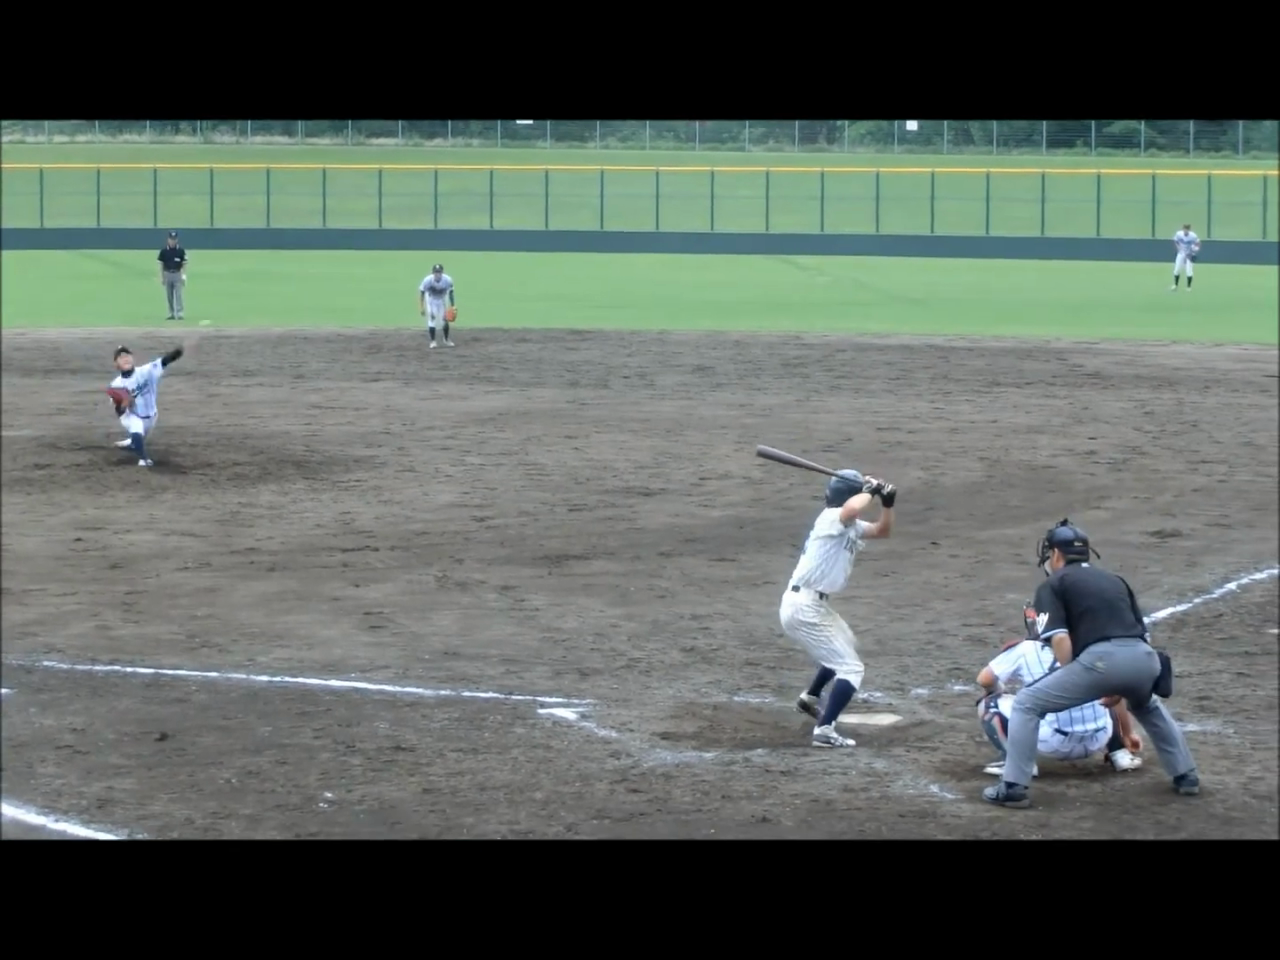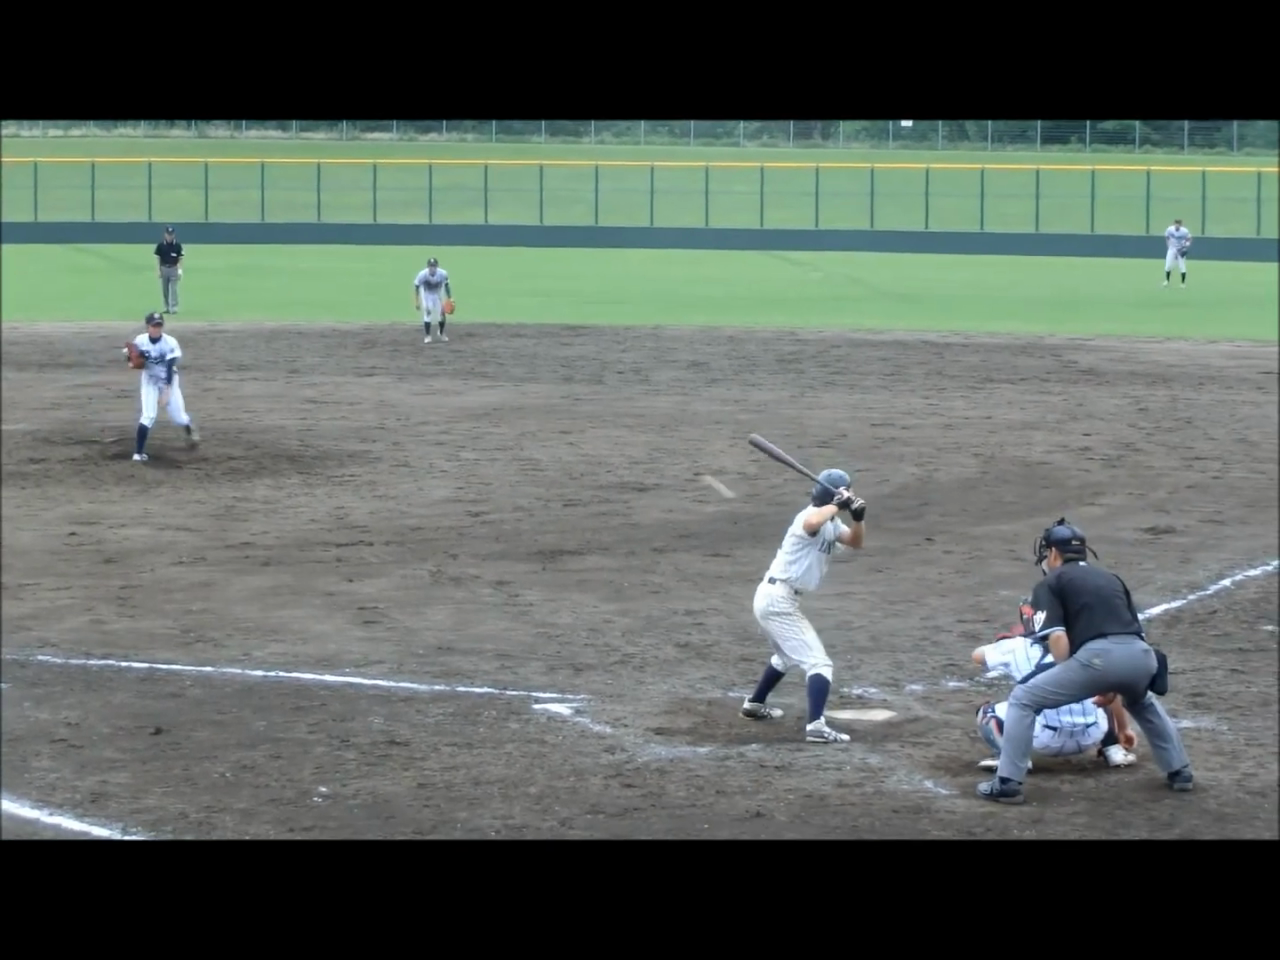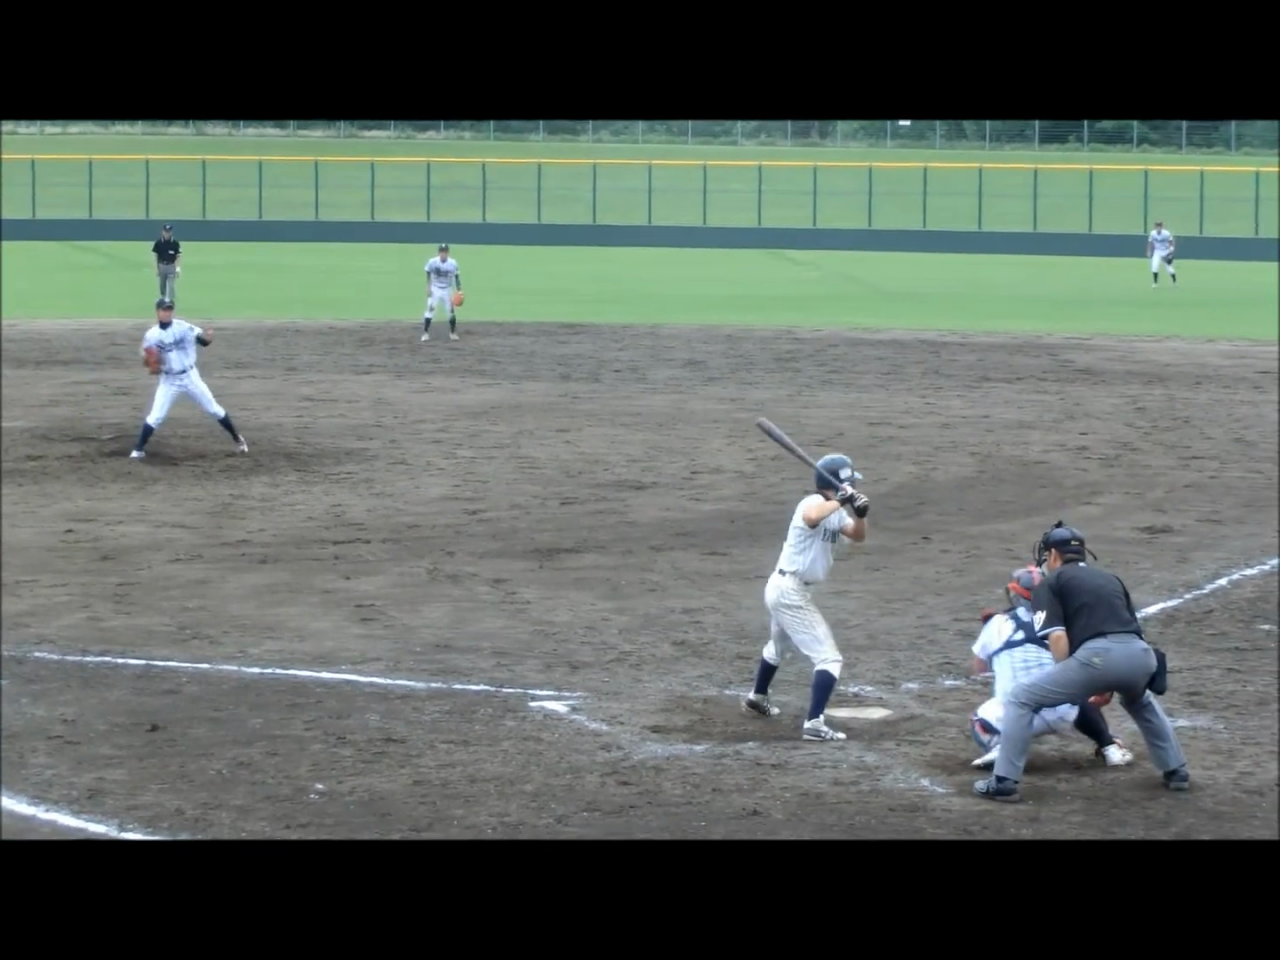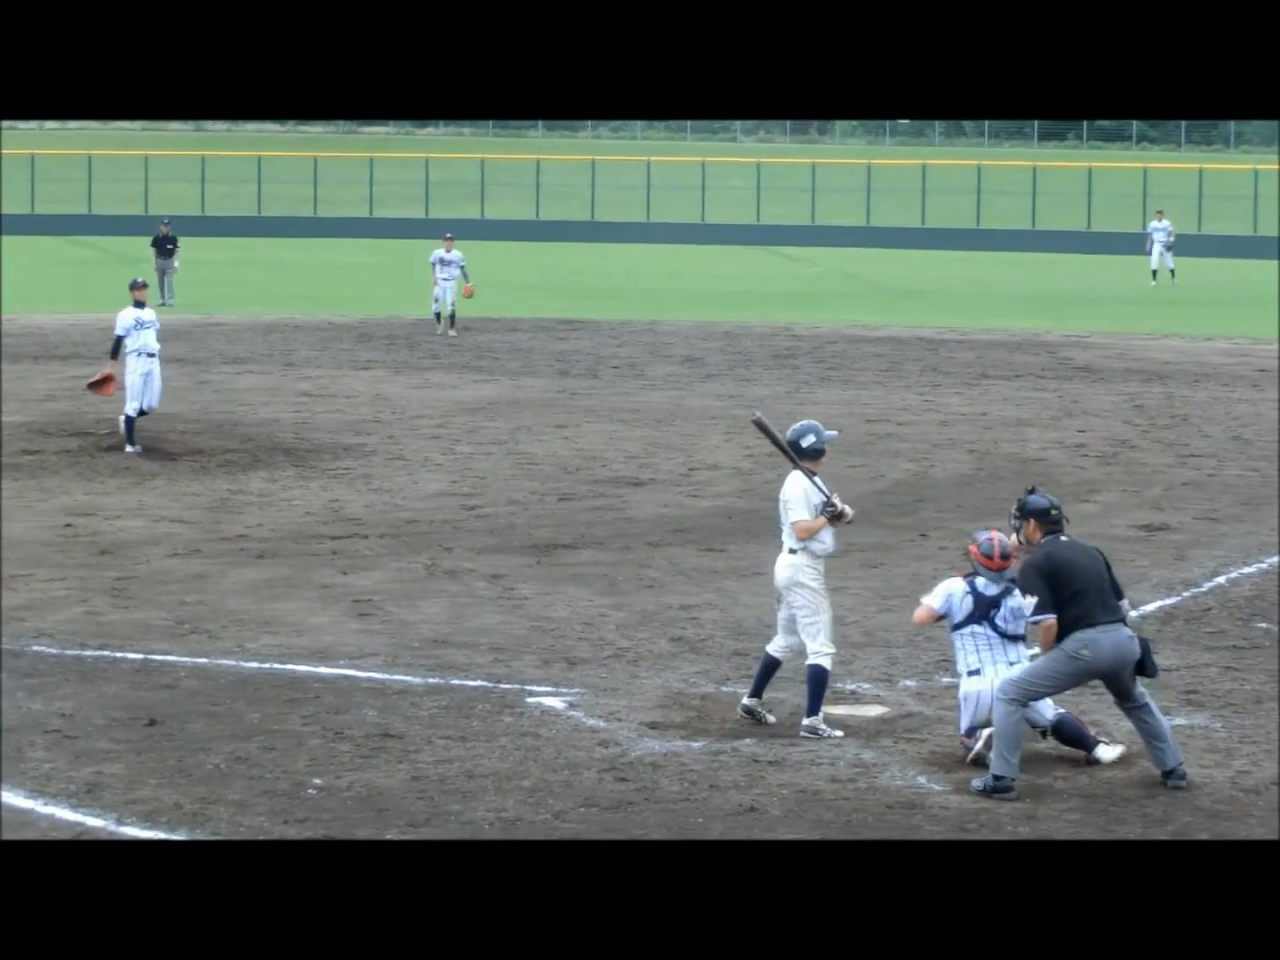
dt=0.5s
person 1, frame 1
left shoulder: (1052, 585)
right shoulder: (1115, 579)
left elbow: (1060, 639)
left wrist: (1069, 681)
left hip: (1101, 660)
right hip: (1145, 659)
left knee: (1026, 703)
right knee: (1147, 706)
left ankle: (1013, 787)
right ankle: (1186, 775)
person 1, frame 2
left shoulder: (1050, 584)
right shoulder: (1111, 578)
left elbow: (1057, 637)
left wrist: (1068, 682)
right wrist: (1112, 685)
left hip: (1098, 657)
right hip: (1141, 656)
left knee: (1022, 700)
right knee: (1143, 703)
left ankle: (1007, 783)
right ankle: (1179, 772)
person 1, frame 3
left shoulder: (1049, 583)
right shoulder: (1111, 579)
left elbow: (1057, 637)
left wrist: (1067, 682)
right wrist: (1109, 684)
left hip: (1098, 656)
right hip: (1140, 655)
left knee: (1020, 699)
right knee: (1140, 702)
left ankle: (1004, 782)
right ankle: (1176, 771)
person 1, frame 4
left shoulder: (1035, 563)
right shoulder: (1091, 552)
left elbow: (1046, 624)
left wrist: (1046, 662)
left hip: (1082, 646)
right hip: (1122, 640)
left knee: (1009, 694)
right knee: (1136, 700)
left ankle: (1001, 780)
right ankle: (1172, 769)
person 2, frame 1
left shoulder: (848, 525)
right shoulder: (831, 518)
left elbow: (881, 530)
right elbow: (852, 508)
left wrist: (887, 502)
right wrist: (871, 490)
left hip: (810, 603)
right hip: (804, 607)
left knee: (845, 643)
right knee: (851, 668)
left ankle: (811, 698)
right ankle: (824, 730)
person 2, frame 2
left shoulder: (830, 521)
right shoulder: (810, 516)
left elbow: (855, 542)
right elbow: (813, 523)
left wrist: (857, 517)
right wrist: (838, 505)
left hip: (774, 598)
right hip: (777, 599)
left knee: (787, 656)
right knee: (818, 662)
left ankle: (755, 704)
right ankle: (816, 725)
person 2, frame 3
left shoulder: (832, 510)
right shoulder: (812, 503)
left elbow: (858, 536)
right elbow: (811, 517)
left wrist: (860, 513)
right wrist: (840, 501)
left hip: (784, 589)
right hip: (790, 591)
left knee: (778, 646)
right knee: (828, 657)
left ankle: (757, 697)
right ankle: (814, 723)
person 2, frame 4
left shoulder: (810, 480)
right shoulder: (799, 484)
left elbow: (819, 519)
right elbow: (802, 531)
left wrist: (839, 513)
right wrist: (829, 514)
left hip: (792, 567)
right hip: (803, 568)
left knee: (785, 641)
right knee: (820, 646)
left ankle: (751, 702)
right ankle: (813, 721)
